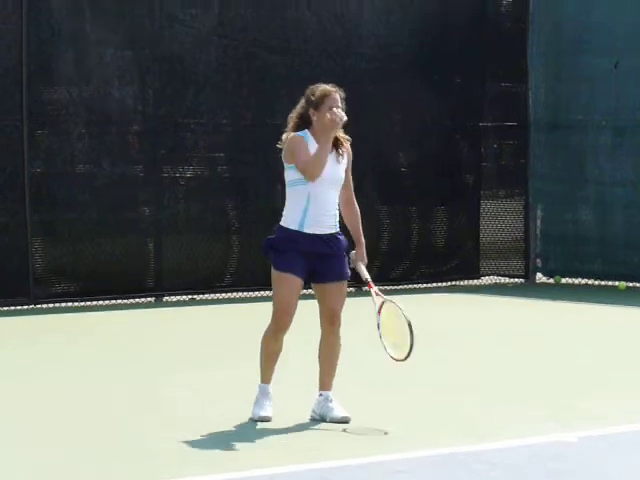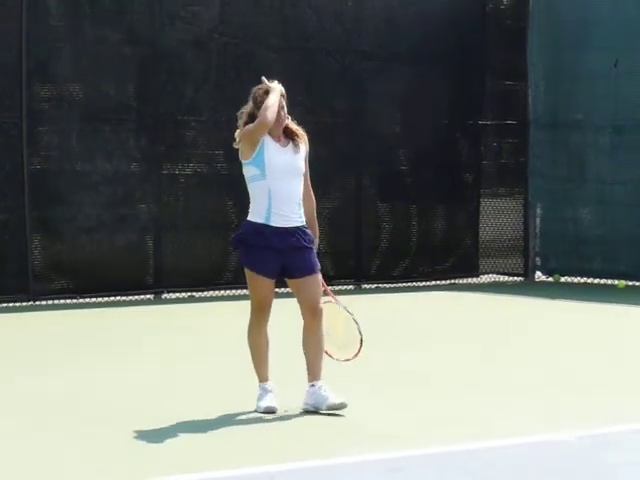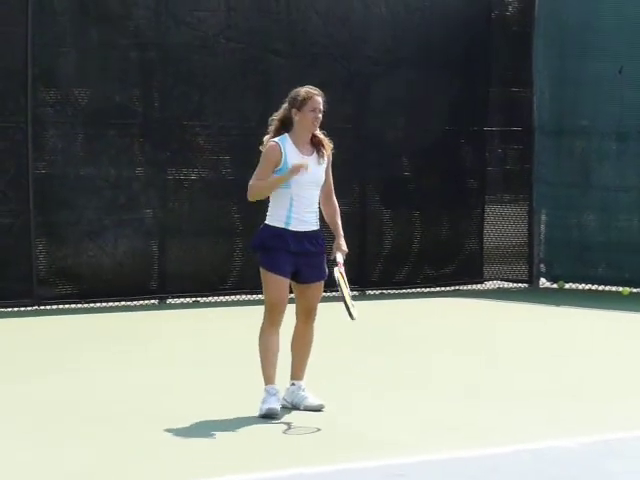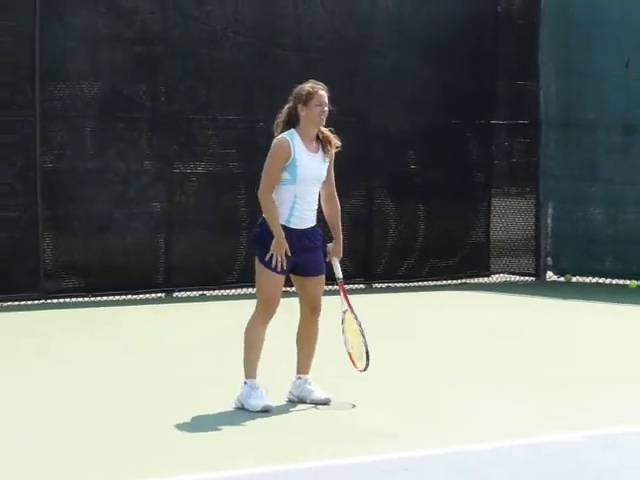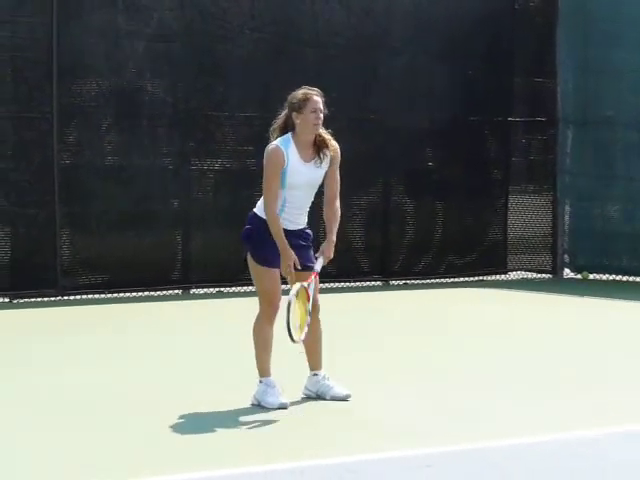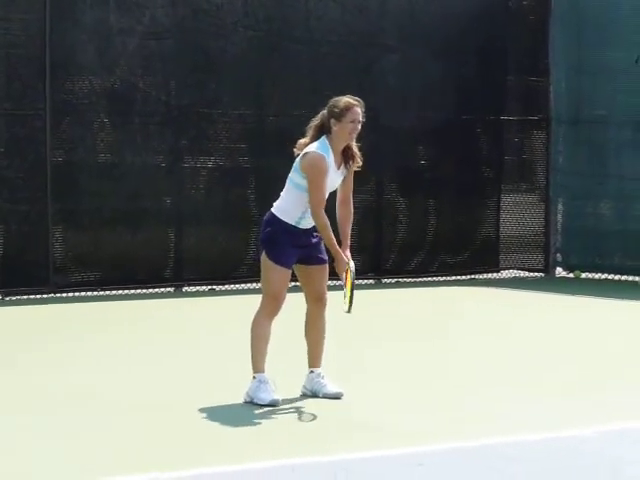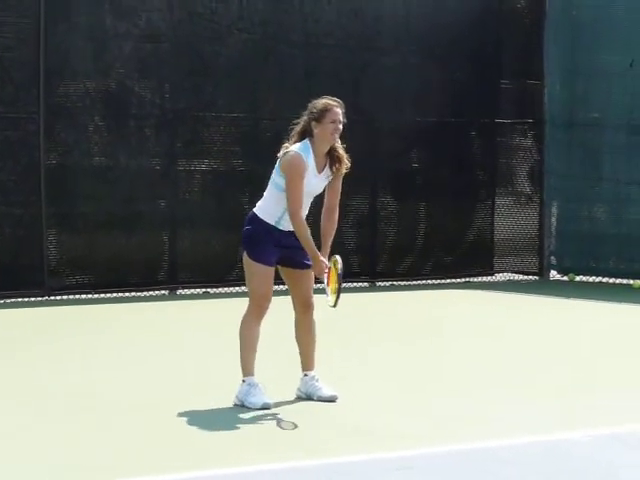
dt=0.7s
person 1, frame 1
left shoulder: (344, 149)
right shoulder: (296, 141)
left elbow: (347, 202)
right elbow: (311, 174)
left wrist: (360, 244)
right wrist: (327, 134)
left hip: (330, 243)
right hip: (293, 242)
left knee: (332, 322)
right knee: (281, 320)
left ankle: (325, 400)
right ankle: (264, 391)
person 1, frame 2
left shoulder: (300, 141)
right shoulder: (250, 139)
right elbow: (265, 122)
left wrist: (313, 233)
right wrist: (272, 90)
left hip: (297, 236)
right hip: (262, 236)
left knee: (313, 312)
right knee: (261, 313)
left ankle: (316, 390)
right ankle: (265, 389)
person 1, frame 3
left shoulder: (323, 150)
right shoulder: (277, 146)
right elbow: (253, 192)
left wrist: (339, 236)
right wrist: (286, 175)
left hip: (311, 240)
right hip: (279, 238)
left knee: (307, 317)
right knee: (274, 315)
left ankle: (296, 388)
right ankle: (270, 392)
person 1, frame 4
left shoulder: (328, 146)
right shoulder: (284, 143)
left elbow: (329, 197)
right elbow: (264, 193)
left wrist: (337, 238)
right wrist: (279, 236)
left hip: (309, 235)
right hip: (277, 235)
left knee: (312, 309)
right knee: (266, 309)
left ankle: (301, 383)
right ankle: (249, 387)
person 1, frame 5
left shoulder: (330, 150)
right shoulder: (277, 151)
left elbow: (332, 200)
right elbow: (270, 205)
left wrist: (330, 240)
right wrist: (284, 250)
left hip: (300, 233)
right hip: (266, 231)
left knee: (310, 306)
right knee: (270, 307)
left ankle: (317, 377)
right ankle: (265, 385)
person 1, frame 6
left shoulder: (349, 156)
right shoulder: (316, 157)
left elbow: (345, 203)
right elbow: (318, 212)
left wrist: (346, 248)
right wrist: (337, 254)
left hip: (308, 232)
right hip: (281, 229)
left knee: (318, 302)
right knee: (271, 304)
left ankle: (314, 376)
right ankle: (259, 381)
person 1, frame 7
left shoulder: (338, 160)
right shoulder: (296, 158)
left elbow: (331, 209)
right elbow: (295, 214)
left wrist: (324, 253)
right wrist: (315, 257)
left hip: (293, 235)
right hip: (263, 230)
left knee: (306, 307)
right knee: (258, 306)
left ankle: (308, 379)
right ankle: (248, 385)
